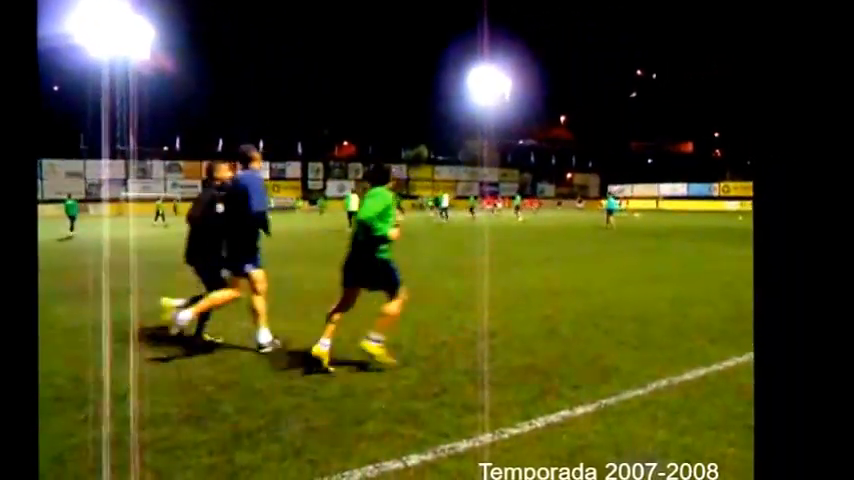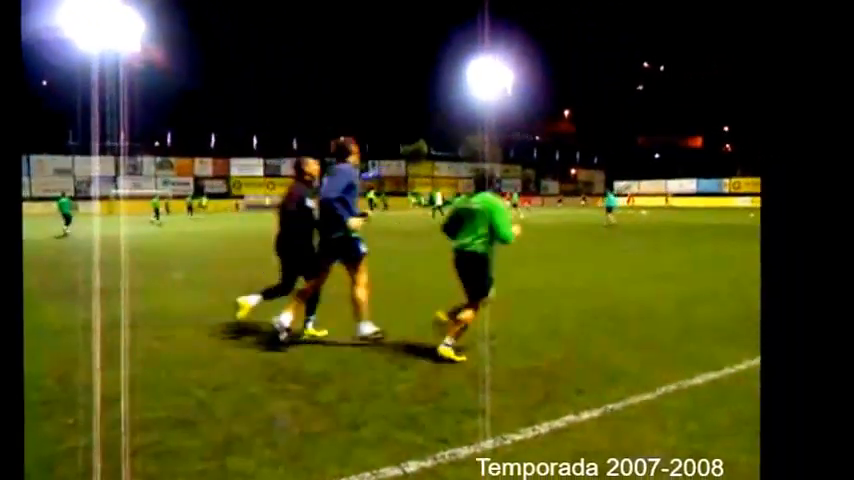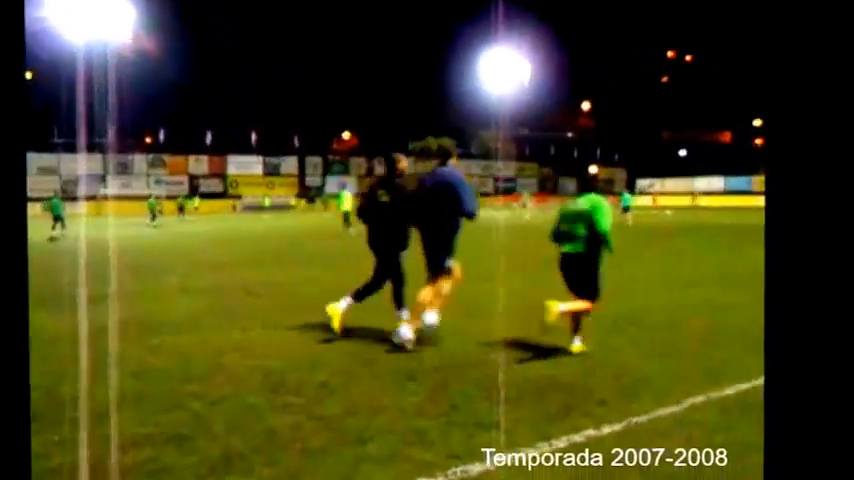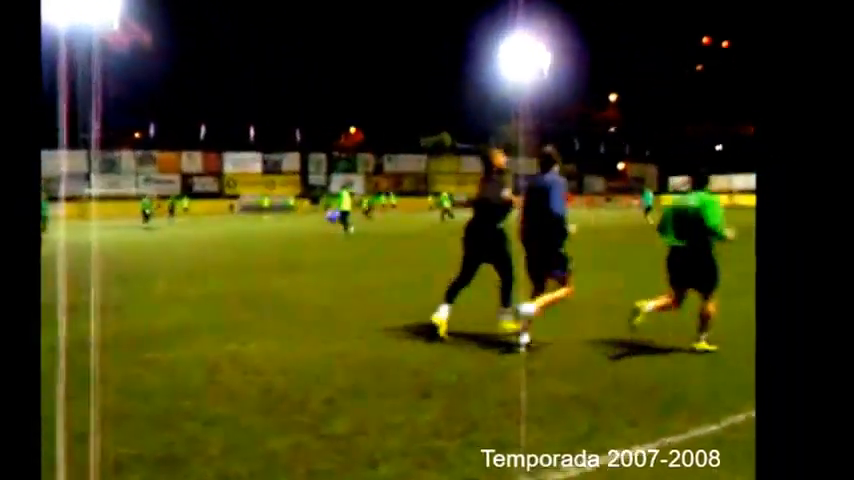
dt=0.3s
person 1, frame 1
left shoulder: (237, 180)
right shoulder: (255, 179)
left elbow: (226, 212)
right elbow: (257, 211)
right wrist: (266, 226)
left hip: (238, 242)
right hip: (244, 244)
left knee: (260, 288)
right knee: (234, 290)
left ankle: (264, 337)
right ankle: (189, 314)
person 1, frame 2
left shoulder: (337, 171)
right shoulder: (346, 171)
right elbow: (326, 197)
left wrist: (357, 214)
right wrist: (347, 220)
left hip: (329, 233)
right hip: (343, 233)
left knee: (319, 278)
right knee: (360, 279)
left ankle: (286, 317)
right ankle: (364, 327)
person 1, frame 3
left shoulder: (425, 179)
right shoulder: (456, 178)
left elbow: (417, 209)
right elbow: (468, 211)
right wrist: (473, 209)
left hip: (429, 237)
right hip: (443, 238)
left knee: (453, 275)
right knee: (435, 283)
left ankle: (431, 314)
right ankle: (407, 329)
person 1, frame 4
left shoulder: (533, 183)
right shoulder: (556, 182)
right elbow: (556, 212)
right wrist: (564, 231)
left hip: (531, 245)
right hip: (550, 244)
left knee: (538, 290)
right knee: (566, 289)
left ankle: (524, 336)
right ankle: (530, 307)
person 2, frame 1
left shoulder: (370, 195)
right shoulder: (385, 196)
right elbow: (363, 217)
left wrist: (389, 224)
right wrist: (386, 232)
left hip: (356, 255)
right hip: (374, 257)
left knee: (345, 302)
right knee: (398, 296)
left ankle: (323, 346)
right ankle: (374, 341)
person 2, frame 2
left shoulder: (463, 202)
right shoulder: (495, 204)
left elbow: (447, 228)
right elbow: (504, 236)
right wrist: (513, 232)
left hip: (461, 256)
right hip: (477, 258)
left knee: (475, 300)
right knee: (474, 306)
left ankle: (447, 316)
right ankle: (447, 346)
person 2, frame 3
left shoulder: (567, 206)
right shoulder: (599, 203)
left elbow: (555, 235)
right elbow: (602, 230)
right wrist: (608, 246)
left hip: (567, 259)
right hip: (586, 259)
left knee: (581, 299)
right knee: (589, 304)
left ankle: (576, 342)
right ankle: (557, 308)
person 2, frame 4
left shoulder: (676, 202)
right shoulder: (710, 202)
left elbow: (662, 228)
right elbow: (712, 226)
right wrist: (725, 235)
left hip: (677, 254)
right hip: (700, 256)
left knee: (675, 300)
right knee: (709, 298)
left ankle: (646, 307)
right ankle: (701, 340)
person 3, frame 1
left shoulder: (218, 195)
right shoulder: (210, 196)
right elbow: (194, 219)
left hip: (209, 252)
right hip: (202, 254)
left knee: (217, 291)
left ankle: (199, 334)
right ankle: (174, 305)
person 3, frame 2
left shoulder: (303, 190)
right shoulder: (299, 190)
right elbow: (288, 215)
left wrist: (311, 222)
right wrist: (311, 224)
left hip: (288, 245)
right hip: (297, 246)
left knee: (285, 286)
left ankle: (251, 300)
right ankle: (309, 326)
person 3, frame 3
left shoulder: (377, 186)
right shoulder: (399, 188)
left elbow: (362, 211)
right elbow: (409, 212)
left hip: (378, 238)
right hip: (390, 241)
left knee: (398, 280)
right knee: (378, 282)
left ankle: (404, 321)
right ankle: (340, 306)
person 3, frame 4
left shoulder: (493, 180)
right shoulder: (494, 181)
right elbow: (483, 201)
left hip: (475, 234)
right hip: (488, 235)
left knee: (464, 278)
right knee: (507, 276)
left ankle: (443, 313)
right ankle: (505, 317)
